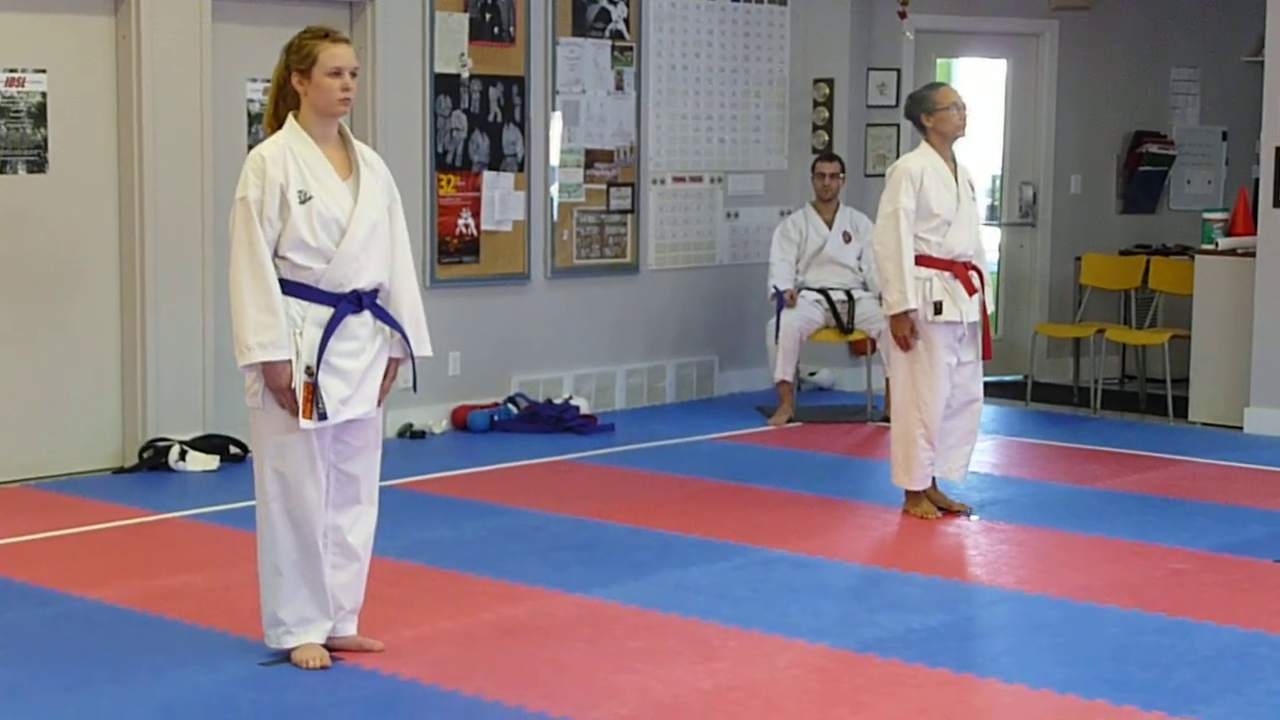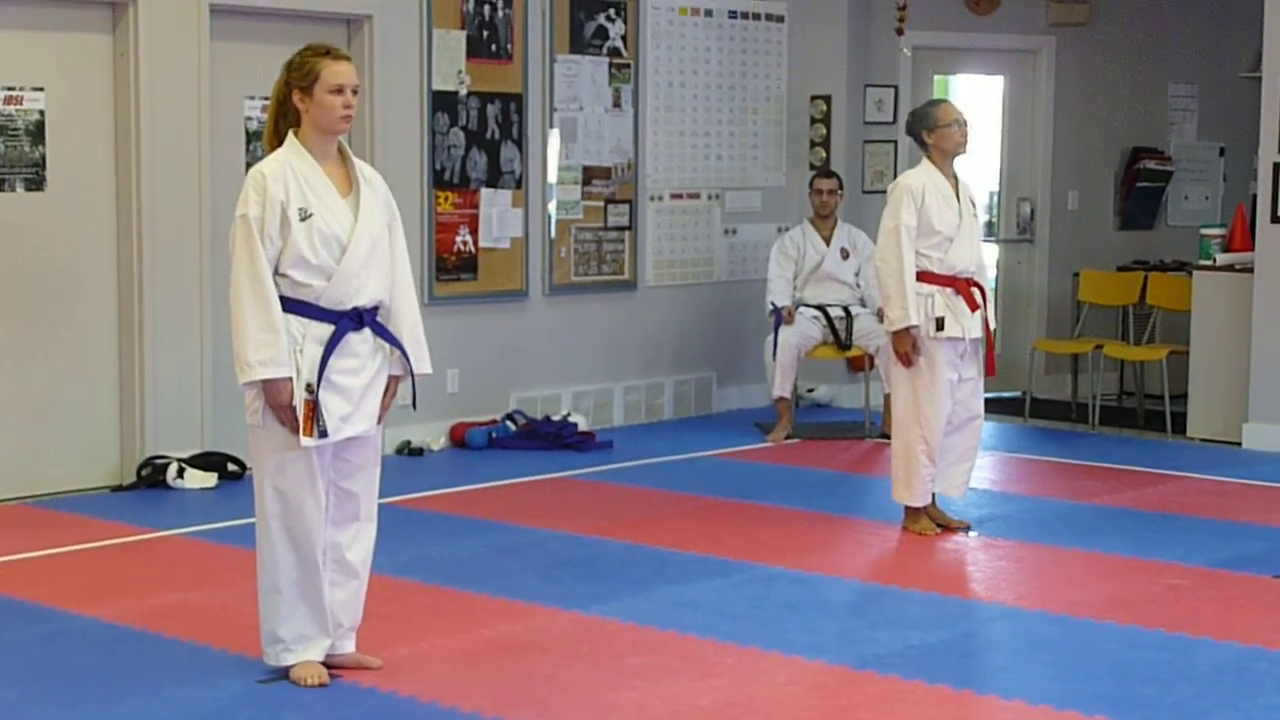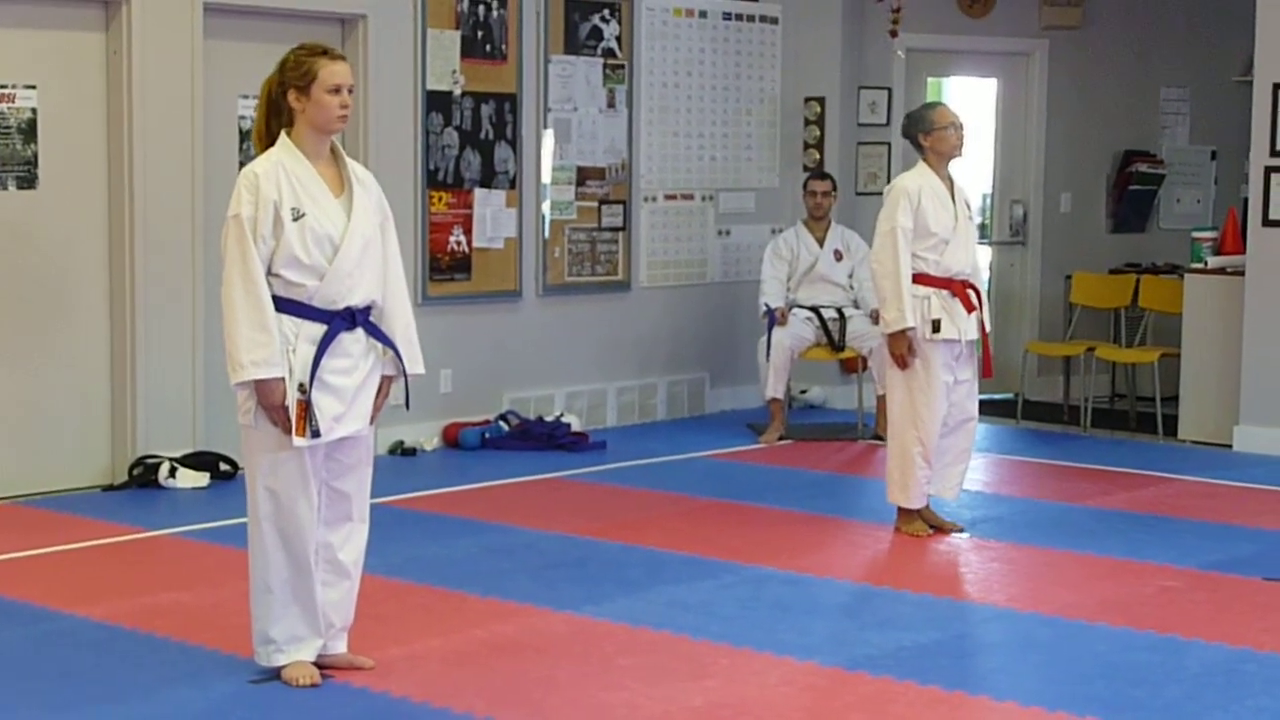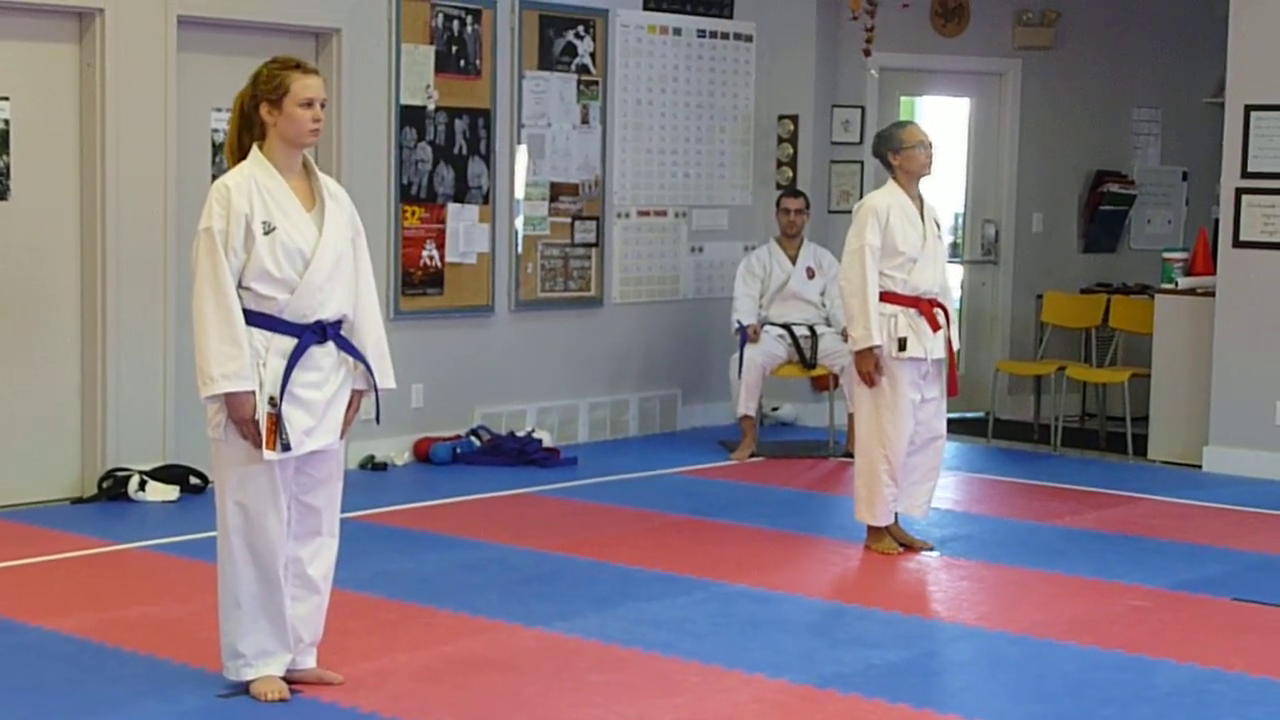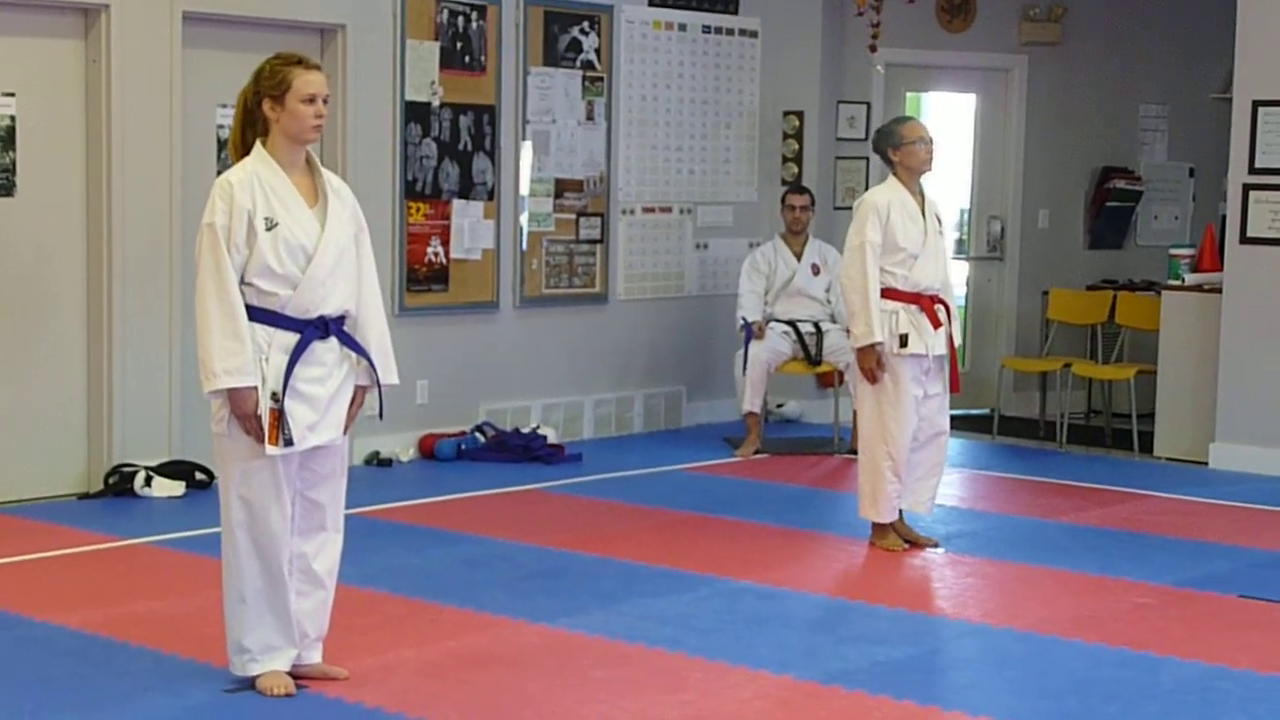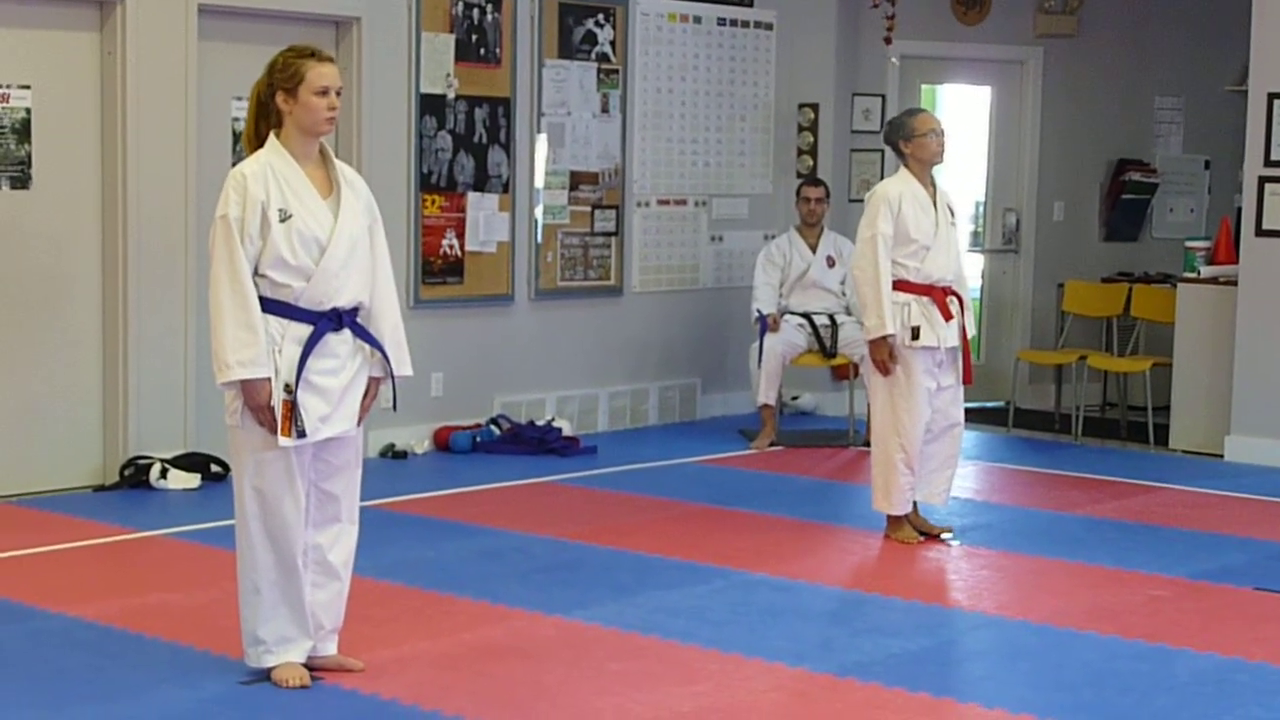
dt=0.4s
person 1, frame 1
left shoulder: (370, 165)
right shoulder: (270, 162)
left elbow: (394, 256)
right elbow: (253, 264)
left wrist: (395, 344)
right wrist: (271, 356)
left hip: (359, 341)
right hip: (299, 339)
left knee: (352, 487)
right knee: (296, 488)
left ankle: (337, 619)
right ankle: (297, 627)
person 1, frame 2
left shoulder: (370, 182)
right shoulder: (270, 180)
left elbow: (394, 274)
right elbow: (254, 282)
left wrist: (395, 362)
right wrist: (272, 372)
left hip: (359, 359)
right hip: (299, 357)
left knee: (351, 505)
right knee: (296, 505)
left ankle: (336, 635)
right ankle: (296, 644)
person 1, frame 3
left shoulder: (362, 182)
right shoulder: (263, 180)
left elbow: (386, 274)
right elbow: (246, 282)
left wrist: (387, 361)
right wrist: (265, 373)
left hip: (352, 359)
right hip: (292, 356)
left knee: (344, 506)
right knee: (289, 506)
left ankle: (328, 637)
right ankle: (288, 645)
person 1, frame 4
left shoulder: (333, 196)
right shoulder: (234, 193)
left elbow: (357, 288)
right elbow: (216, 294)
left wrist: (357, 376)
right wrist: (235, 386)
left hip: (322, 373)
right hip: (262, 371)
left knee: (314, 520)
right knee: (258, 520)
left ankle: (296, 651)
right ankle: (256, 659)
person 1, frame 5
left shoulder: (337, 192)
right shoulder: (238, 189)
left elbow: (360, 284)
right elbow: (220, 291)
left wrist: (362, 371)
right wrist: (238, 382)
left hip: (326, 368)
right hip: (266, 366)
left knee: (319, 515)
right knee: (263, 515)
left ankle: (303, 646)
right ankle: (263, 654)
person 1, frame 6
left shoulder: (351, 184)
right shoulder: (251, 180)
left elbow: (375, 276)
right elbow: (233, 282)
left wrist: (376, 362)
right wrist: (251, 373)
left hip: (339, 359)
right hip: (279, 357)
left knee: (333, 507)
right knee: (277, 506)
left ankle: (318, 638)
right ankle: (278, 645)
person 2, frame 1
left shoulder: (962, 172)
right shoulder: (910, 169)
right elbow: (891, 241)
left wrist: (980, 297)
right wrist: (900, 307)
left hip: (962, 295)
right hip: (928, 295)
left knee: (964, 395)
right knee: (924, 396)
left ankle: (934, 485)
right ankle: (915, 492)
person 2, frame 2
left shoulder: (963, 188)
right shoulder: (911, 186)
right elbow: (893, 257)
left wrist: (982, 315)
right wrist: (902, 323)
left hip: (964, 312)
right hip: (929, 311)
left knee: (964, 412)
right knee: (925, 411)
left ankle: (932, 501)
right ankle: (914, 508)
person 2, frame 3
left shoulder: (957, 191)
right shoulder: (907, 188)
right elbow: (889, 259)
left wrist: (977, 316)
right wrist: (898, 325)
left hip: (960, 314)
right hip: (925, 313)
left knee: (959, 415)
right knee: (920, 414)
left ankle: (926, 504)
right ankle: (908, 509)
person 2, frame 4
left shoulder: (928, 210)
right shoulder: (876, 206)
right elbow: (857, 277)
left wrist: (945, 335)
right wrist: (865, 343)
left hip: (928, 333)
right hip: (892, 331)
left knee: (927, 433)
right knee: (888, 432)
left ankle: (895, 521)
right ankle: (876, 527)
person 2, frame 5
left shoulder: (930, 206)
right shoulder: (876, 203)
right elbow: (858, 274)
left wrist: (948, 330)
right wrist: (867, 340)
left hip: (930, 329)
right hip: (894, 328)
left knee: (931, 428)
right knee: (891, 428)
left ankle: (901, 518)
right ankle: (881, 524)
person 2, frame 6
left shoulder: (943, 197)
right shoulder: (888, 195)
right elbow: (870, 266)
left wrist: (961, 322)
right wrist: (879, 331)
left hip: (943, 321)
right hip: (907, 320)
left knee: (946, 419)
right knee: (903, 420)
left ankle: (915, 510)
right ankle: (896, 516)
person 3, frame 1
left shoulder: (860, 223)
right shoulder: (793, 224)
left elbow: (873, 265)
right elbow: (781, 264)
right wrist: (785, 289)
left hip: (854, 297)
right hip: (811, 298)
right knee: (783, 325)
left ankle: (893, 402)
right ankle: (786, 403)
person 3, frame 2
left shoulder: (858, 239)
right shoulder: (791, 240)
left elbow: (871, 281)
right elbow: (779, 280)
left wrist: (883, 307)
right wrist: (783, 306)
left hip: (852, 313)
right hip: (809, 315)
left knee: (892, 338)
right knee: (782, 341)
left ankle: (890, 418)
right ankle: (784, 420)
person 3, frame 3
left shoulder: (851, 241)
right shoulder: (785, 242)
left elbow: (865, 283)
right elbow: (772, 282)
left wrist: (876, 308)
right wrist: (777, 307)
left hip: (845, 315)
right hip: (802, 316)
left knee: (885, 339)
right knee: (776, 342)
left ankle: (883, 420)
right ankle: (777, 421)
person 3, frame 4
left shoulder: (823, 259)
right shoulder: (757, 259)
left elbow: (836, 300)
right elbow: (745, 299)
left wrist: (848, 327)
right wrist: (749, 324)
left hip: (817, 333)
right hip: (774, 333)
left knee: (856, 357)
right knee: (748, 359)
left ankle: (854, 437)
right ankle: (749, 438)
person 3, frame 5
left shoulder: (829, 255)
right shoulder: (762, 256)
left elbow: (842, 297)
right elbow: (750, 295)
right wrist: (754, 321)
left hip: (822, 330)
right hip: (780, 330)
right knee: (753, 356)
left ankle: (860, 434)
right ankle: (753, 434)
person 3, frame 6
left shoulder: (843, 247)
right shoulder: (777, 248)
right elbow: (765, 288)
right wrist: (769, 313)
left hip: (837, 322)
right hip: (794, 322)
right knee: (768, 348)
right ankle: (768, 427)
